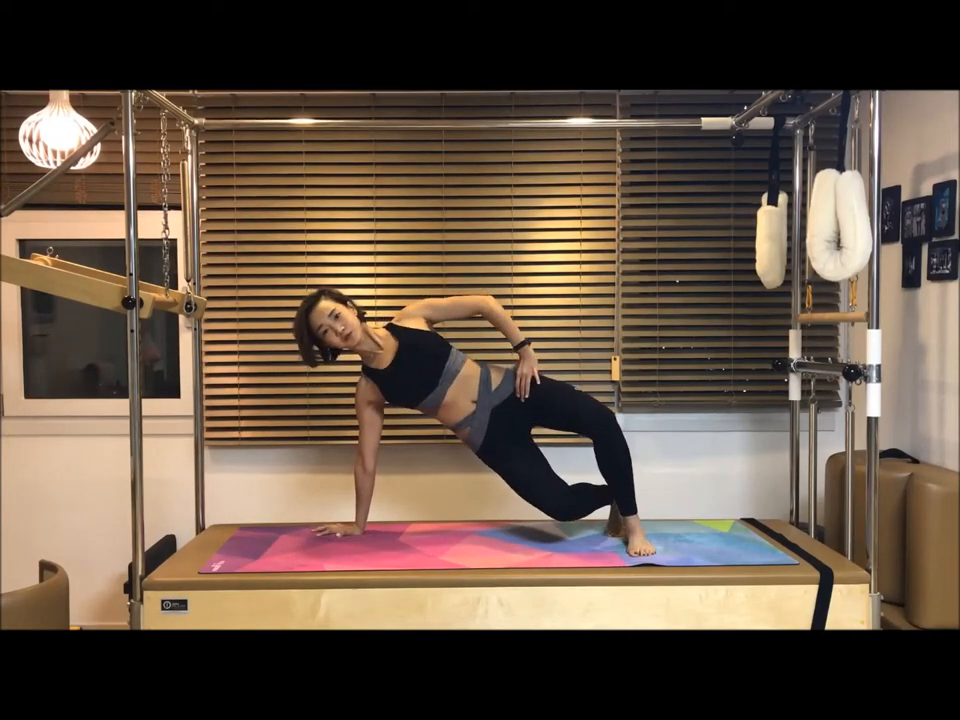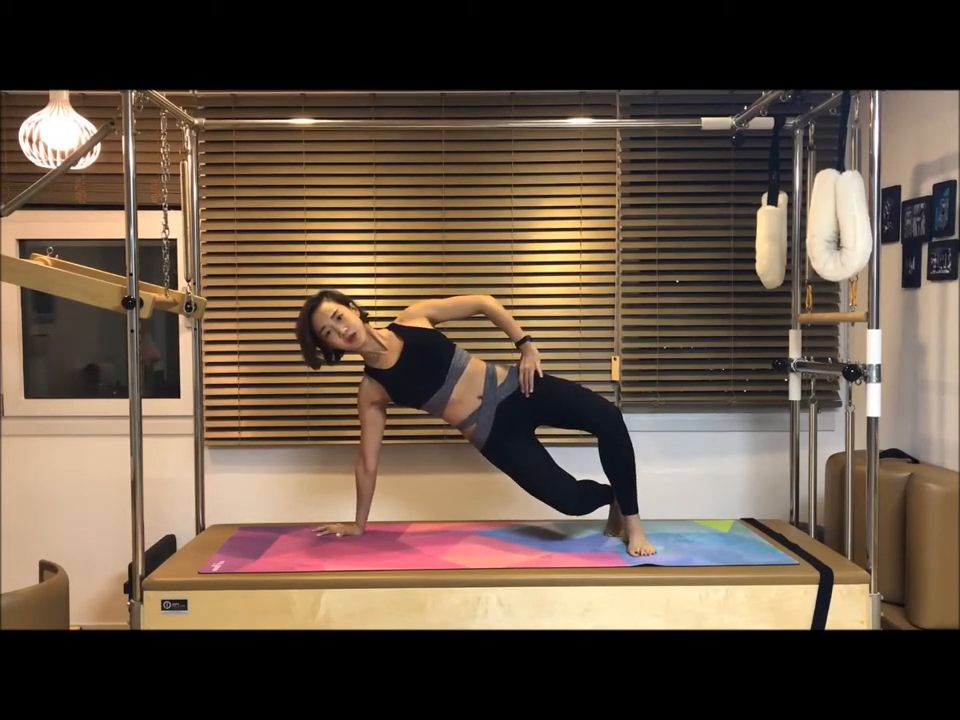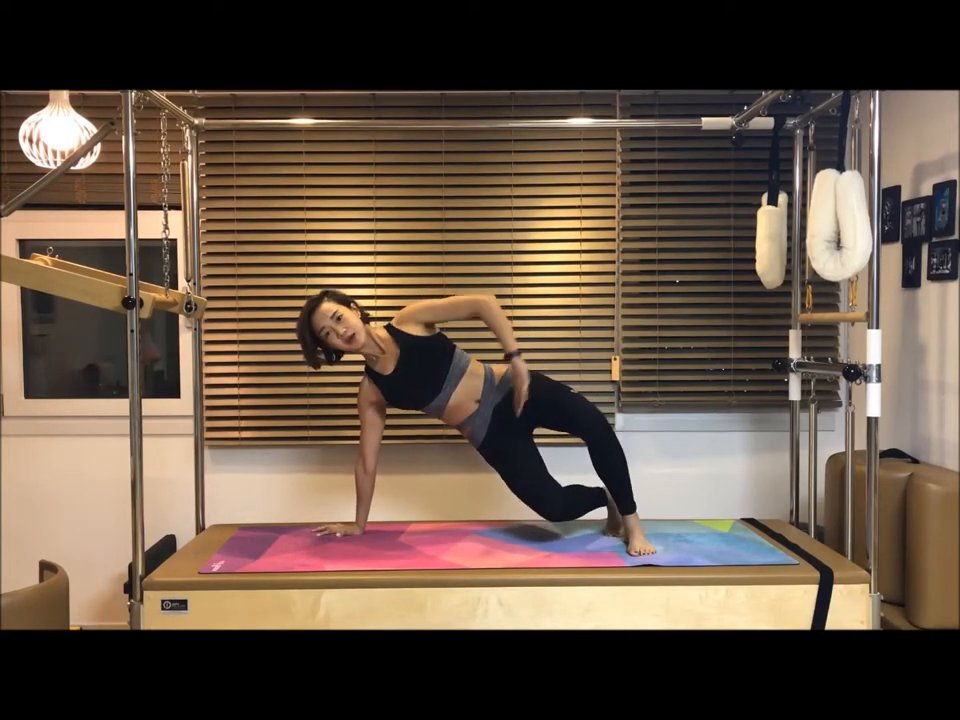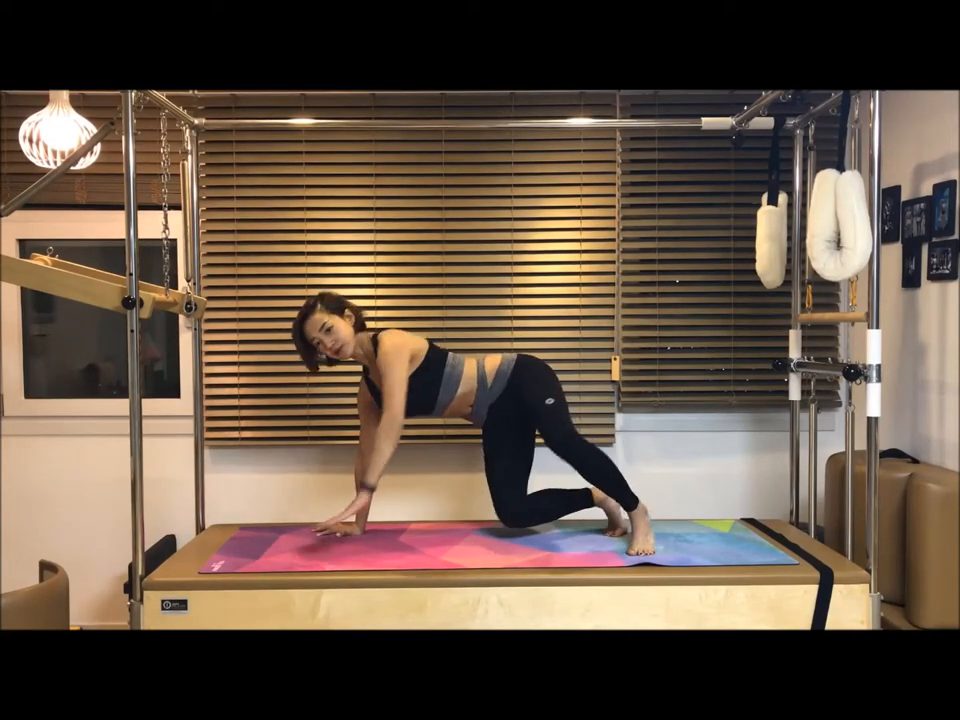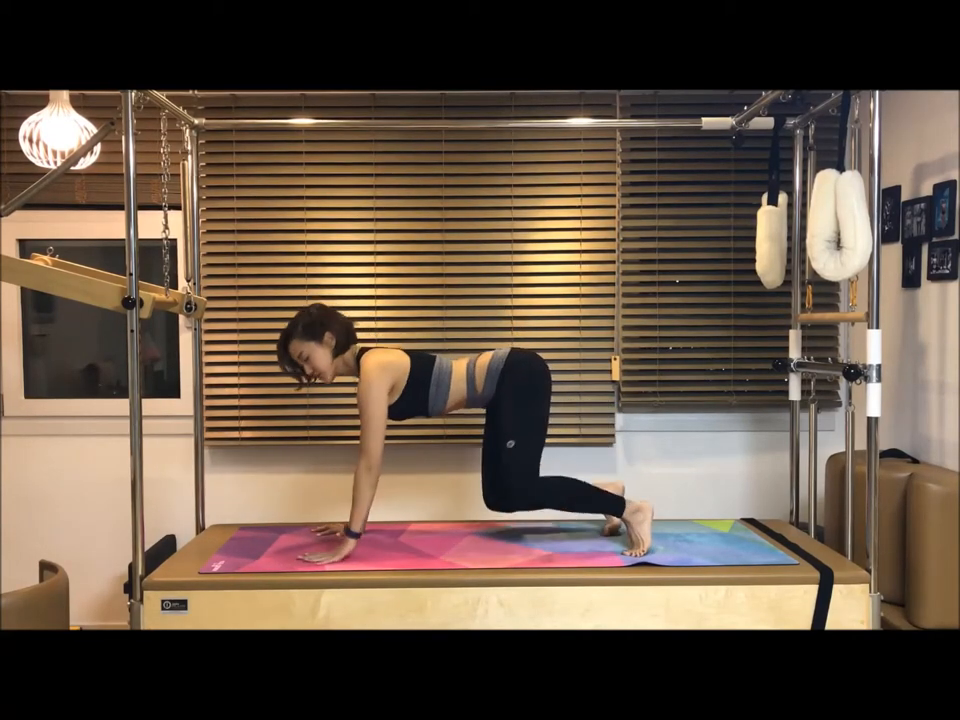
dt=0.4s
person 1, frame 1
left shoulder: (411, 318)
right shoulder: (369, 390)
left elbow: (485, 303)
right elbow: (366, 461)
left wrist: (524, 348)
right wrist: (358, 523)
left hip: (511, 390)
right hip: (489, 437)
left knee: (601, 420)
right knee: (562, 506)
left ankle: (631, 520)
right ankle: (611, 496)
person 1, frame 2
left shoulder: (413, 318)
right shoulder: (372, 390)
left elbow: (484, 303)
right elbow: (368, 461)
left wrist: (525, 343)
right wrist: (359, 523)
left hip: (516, 388)
right hip: (494, 434)
left knee: (607, 417)
right knee: (569, 499)
left ankle: (631, 521)
right ankle: (612, 496)
person 1, frame 3
left shoulder: (409, 321)
right shoulder: (371, 389)
left elbow: (482, 303)
right elbow: (367, 461)
left wrist: (514, 357)
right wrist: (358, 523)
left hip: (516, 387)
right hip: (493, 431)
left knee: (592, 423)
right knee: (553, 506)
left ankle: (631, 519)
right ankle: (607, 496)
person 1, frame 4
left shoulder: (391, 344)
right shoulder: (367, 387)
left elbow: (393, 423)
right elbow: (367, 453)
left wrist: (364, 492)
right wrist: (360, 522)
left hip: (520, 376)
right hip: (498, 413)
left knee: (562, 440)
right knee: (512, 511)
left ankle: (636, 512)
right ankle: (601, 497)
person 1, frame 5
left shoulder: (373, 370)
right shoulder: (368, 375)
left elbow: (370, 464)
right elbow: (368, 461)
left wrist: (352, 537)
right wrist: (354, 523)
left hip: (518, 374)
right hip: (506, 382)
left knee: (521, 485)
right knee: (498, 497)
left ankle: (631, 510)
right ankle: (602, 493)
